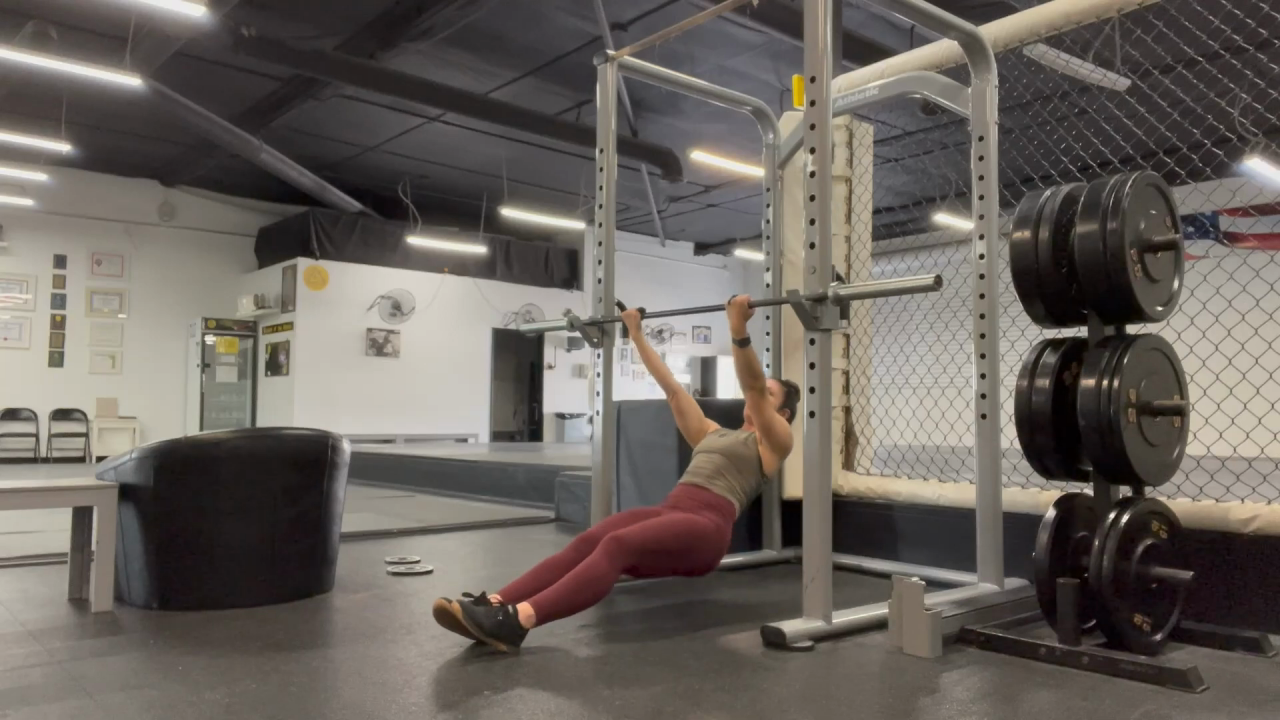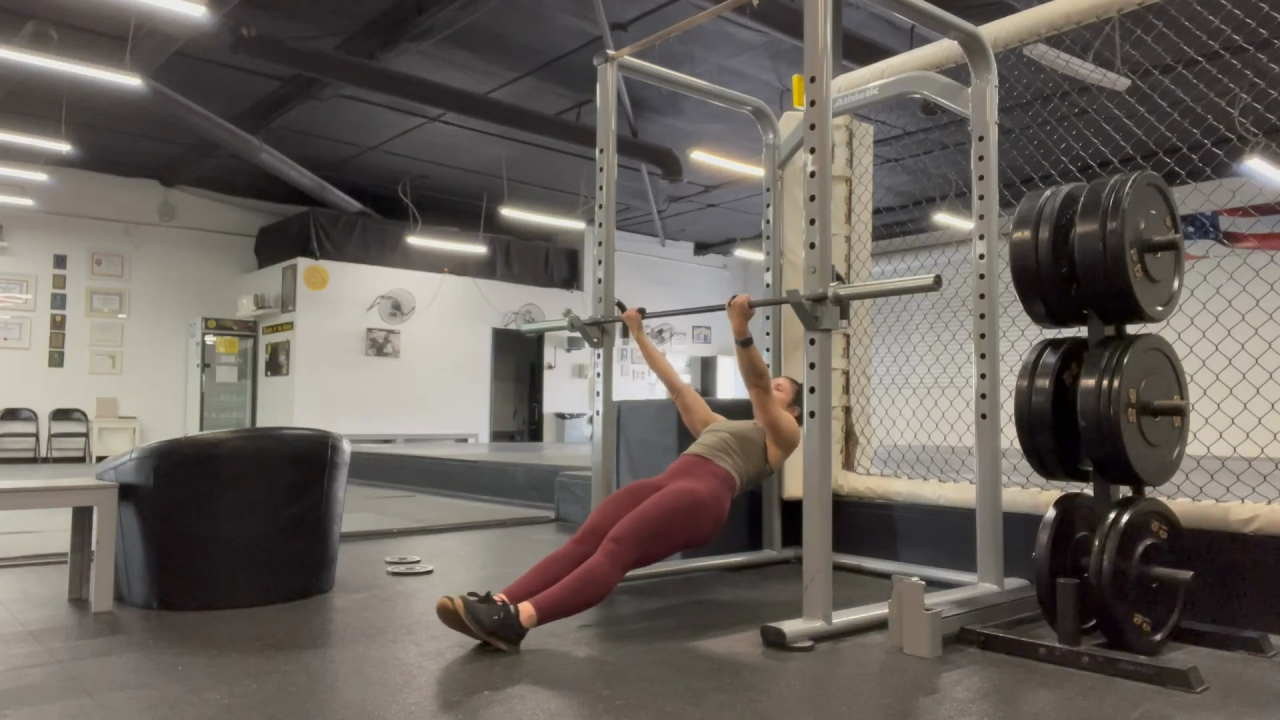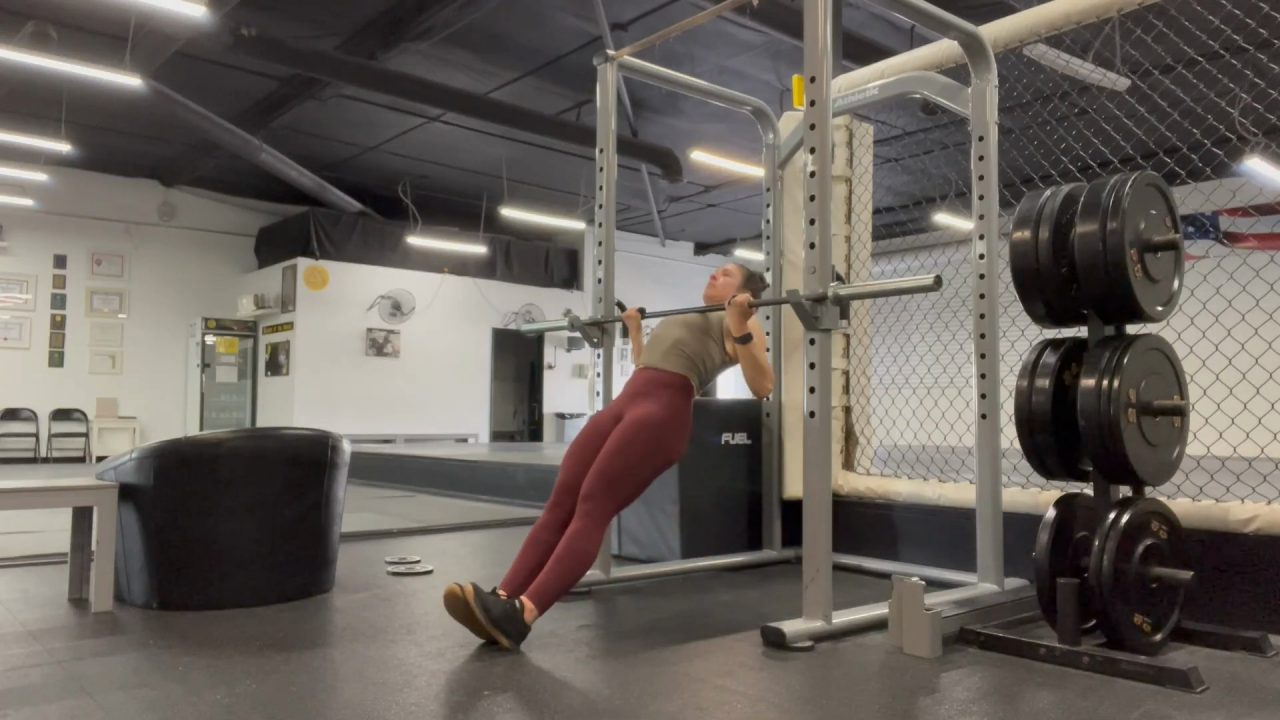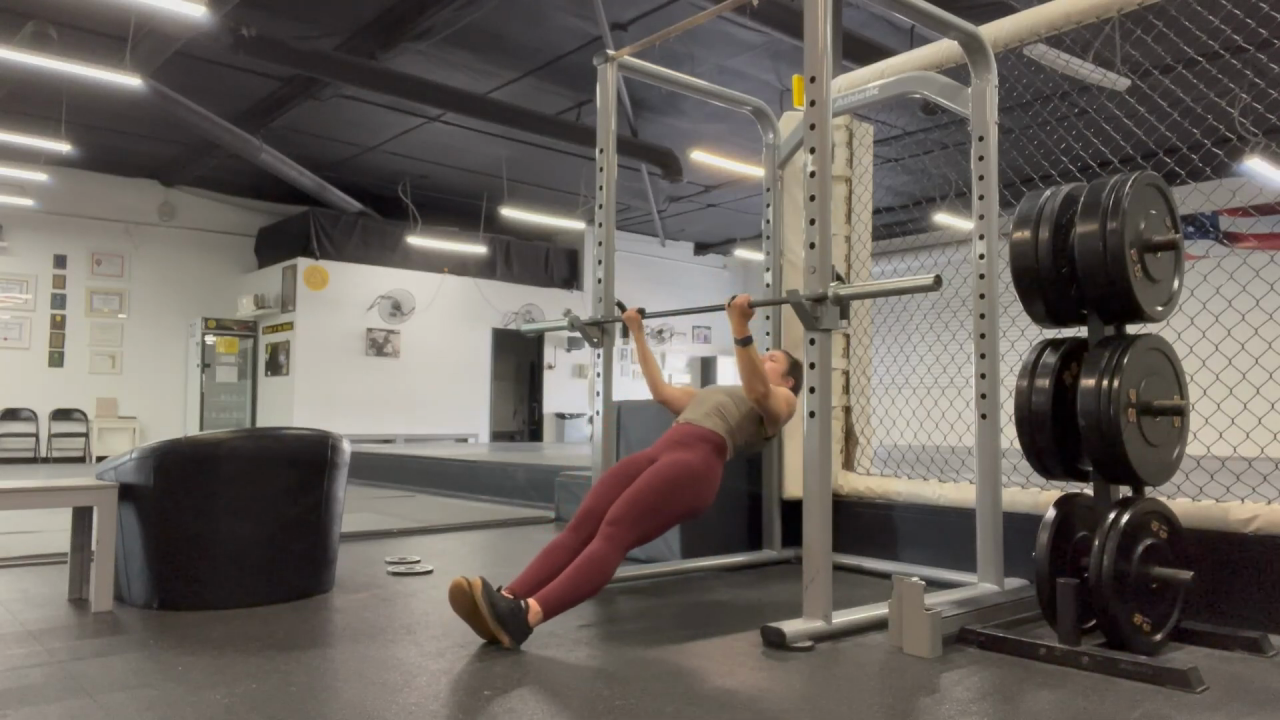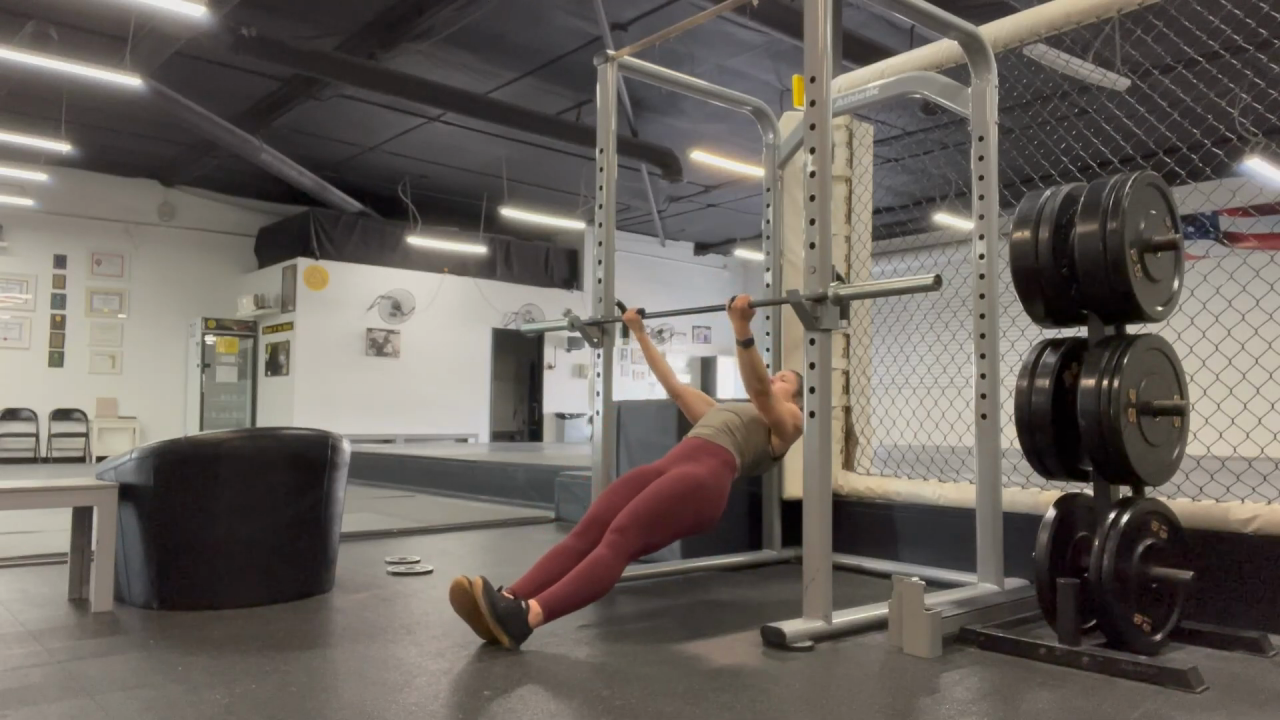
dt=0.7s
person 1, frame 1
left shoulder: (775, 442)
right shoulder: (713, 433)
left elbow: (754, 387)
right elbow: (673, 390)
left wrist: (739, 330)
right wrist: (637, 334)
left hip: (704, 527)
right hip: (669, 513)
left knee: (615, 547)
right knee: (581, 546)
left ankle: (516, 622)
right ankle: (491, 607)
person 1, frame 2
left shoulder: (784, 434)
right shoulder: (719, 425)
left elbow: (758, 386)
right elbow: (677, 388)
left wrist: (741, 330)
right wrist: (639, 334)
left hip: (704, 493)
right hip: (667, 481)
left knee: (616, 549)
right knee: (584, 542)
left ankle: (517, 621)
right ankle: (498, 605)
person 1, frame 3
left shoulder: (735, 325)
right shoulder: (684, 322)
left elbow: (763, 387)
left wrist: (740, 325)
right wrist: (635, 331)
left hip: (664, 412)
right hip: (624, 403)
left knee: (592, 509)
right knee: (560, 506)
left ankle: (520, 616)
right ankle: (501, 601)
person 1, frame 4
left shoulder: (781, 401)
right shoulder: (713, 394)
left elbow: (759, 392)
right elbow: (661, 392)
left wrist: (741, 330)
right wrist: (638, 334)
left hip: (696, 461)
right hip: (657, 450)
left knee: (613, 532)
right knee: (580, 527)
left ankle: (524, 617)
right ankle: (508, 600)
person 1, frame 5
left shoulder: (788, 421)
right shoulder: (723, 410)
left elbow: (760, 392)
right elbow: (675, 386)
left wrist: (743, 331)
right wrist: (640, 334)
left hip: (704, 476)
right hip: (668, 464)
left knee: (618, 540)
right knee: (585, 533)
left ankle: (523, 618)
right ankle: (507, 602)
